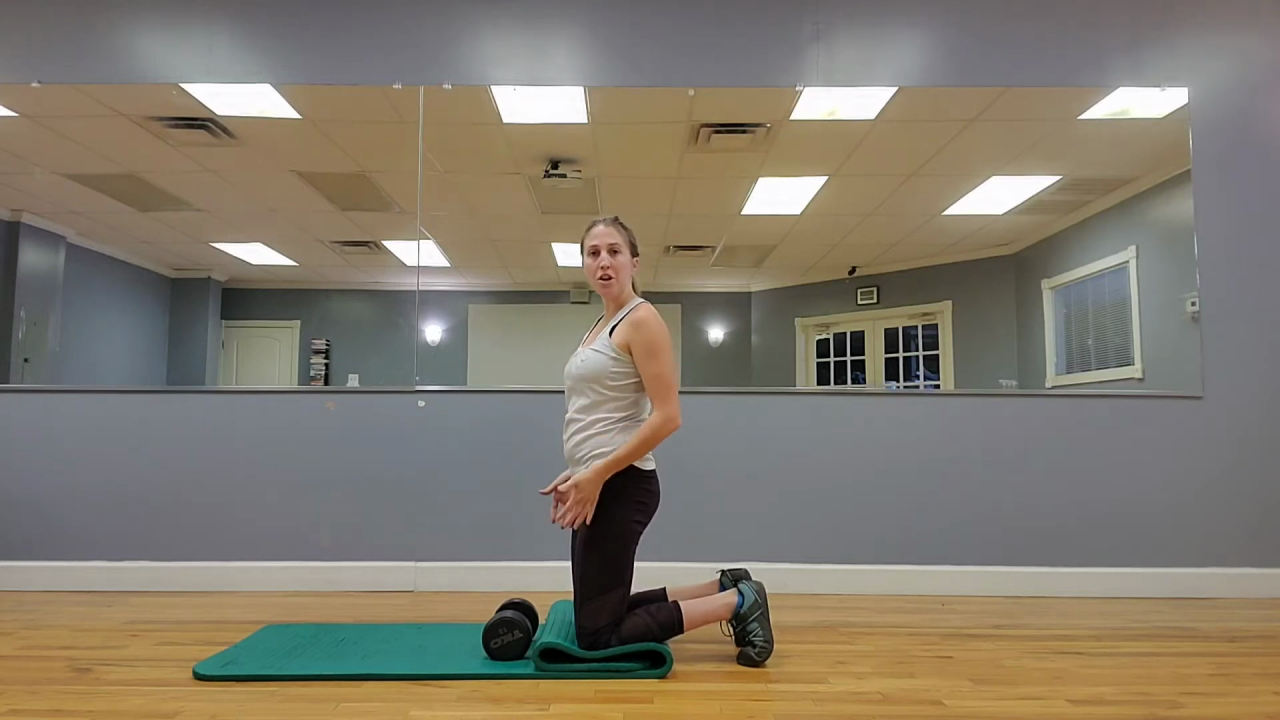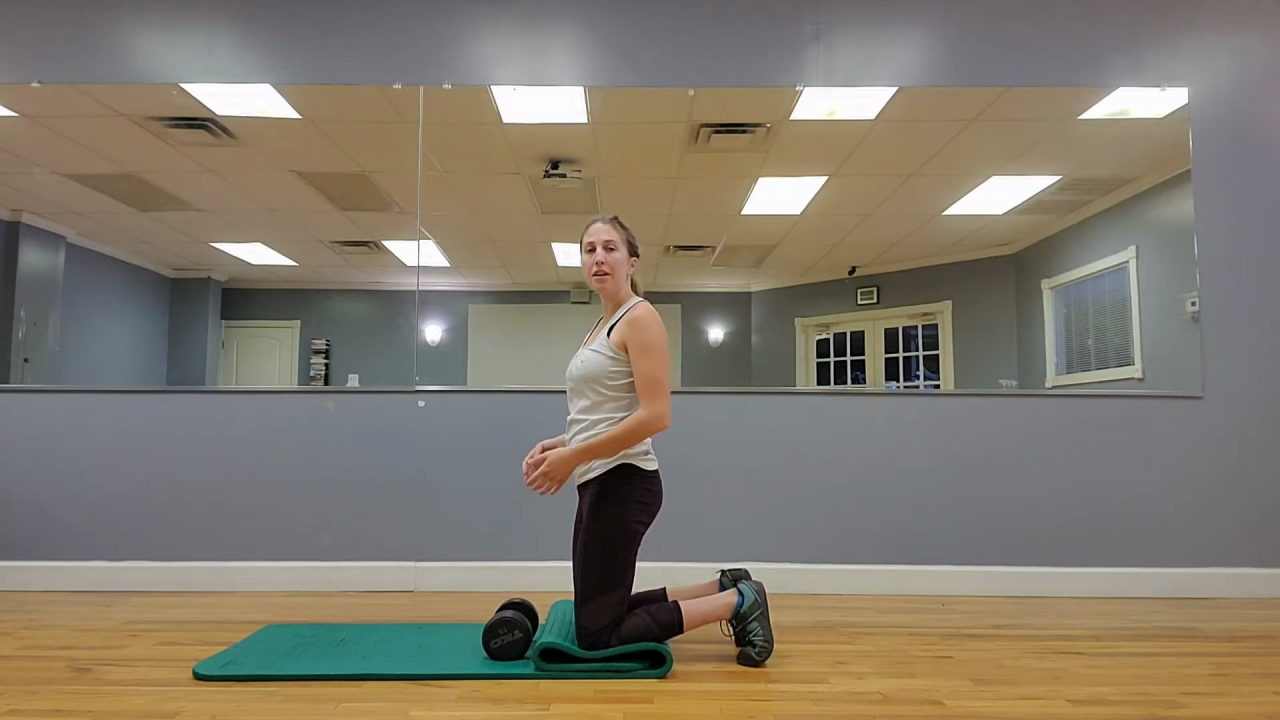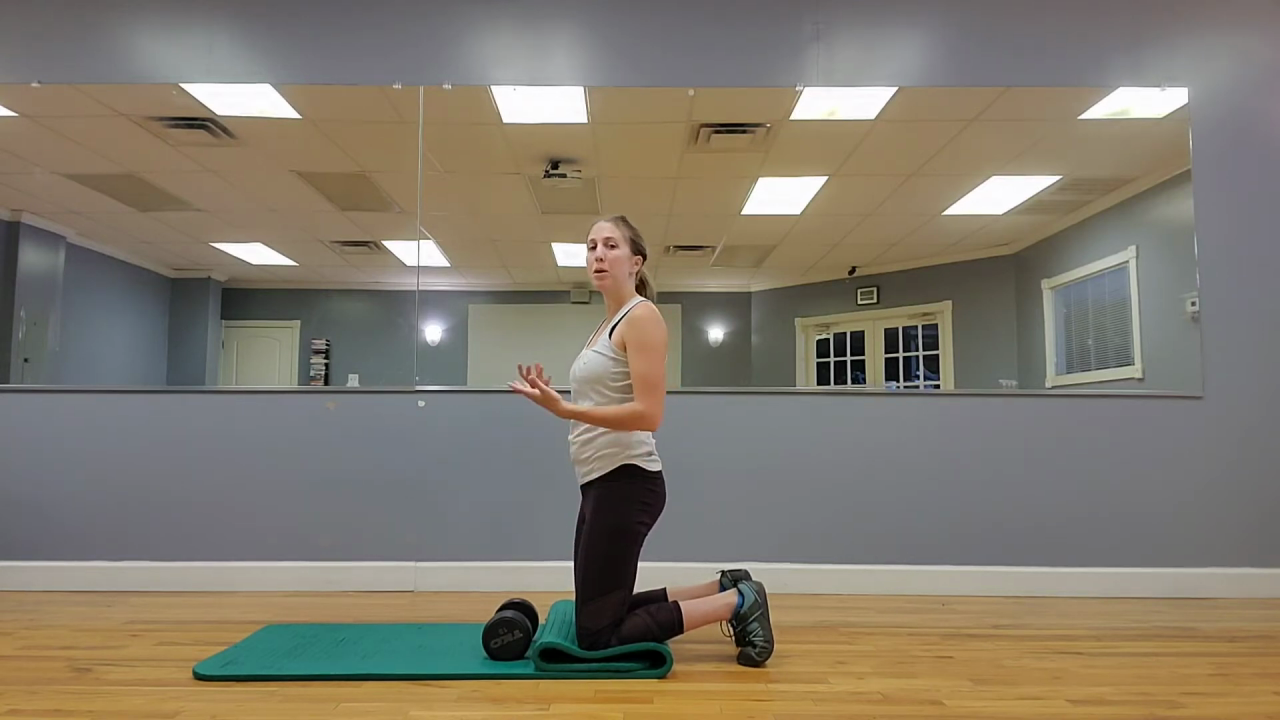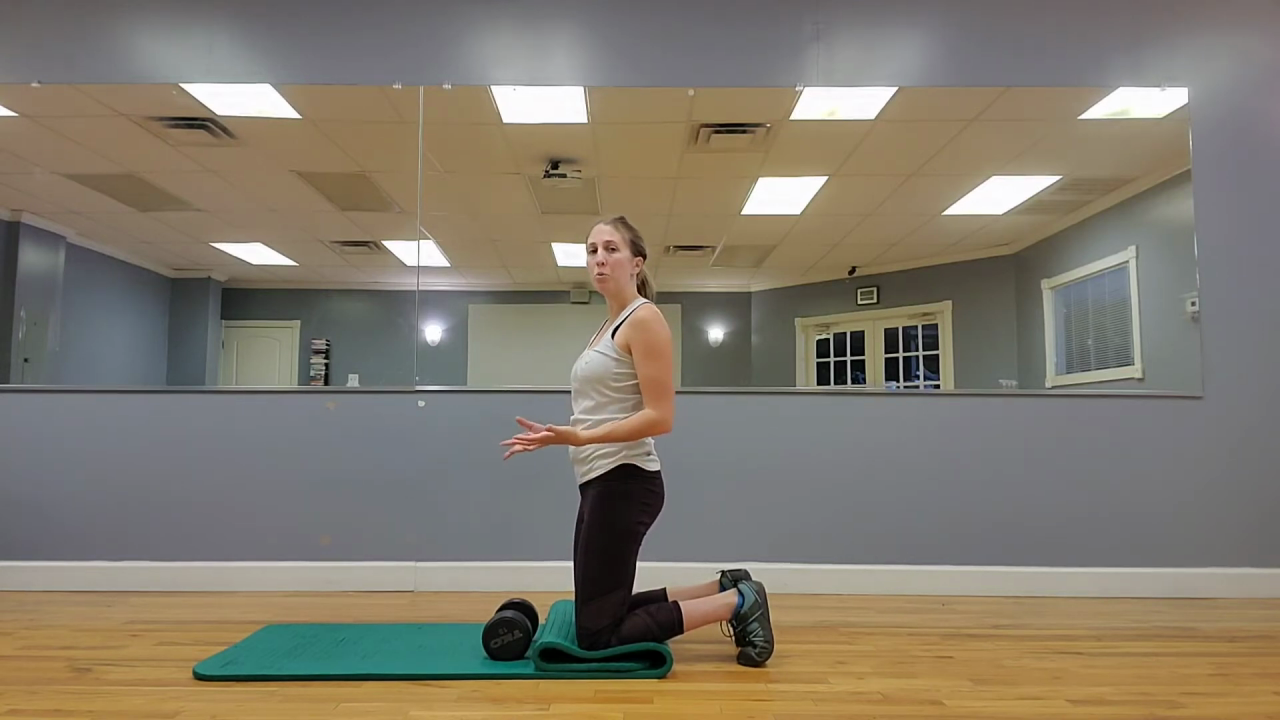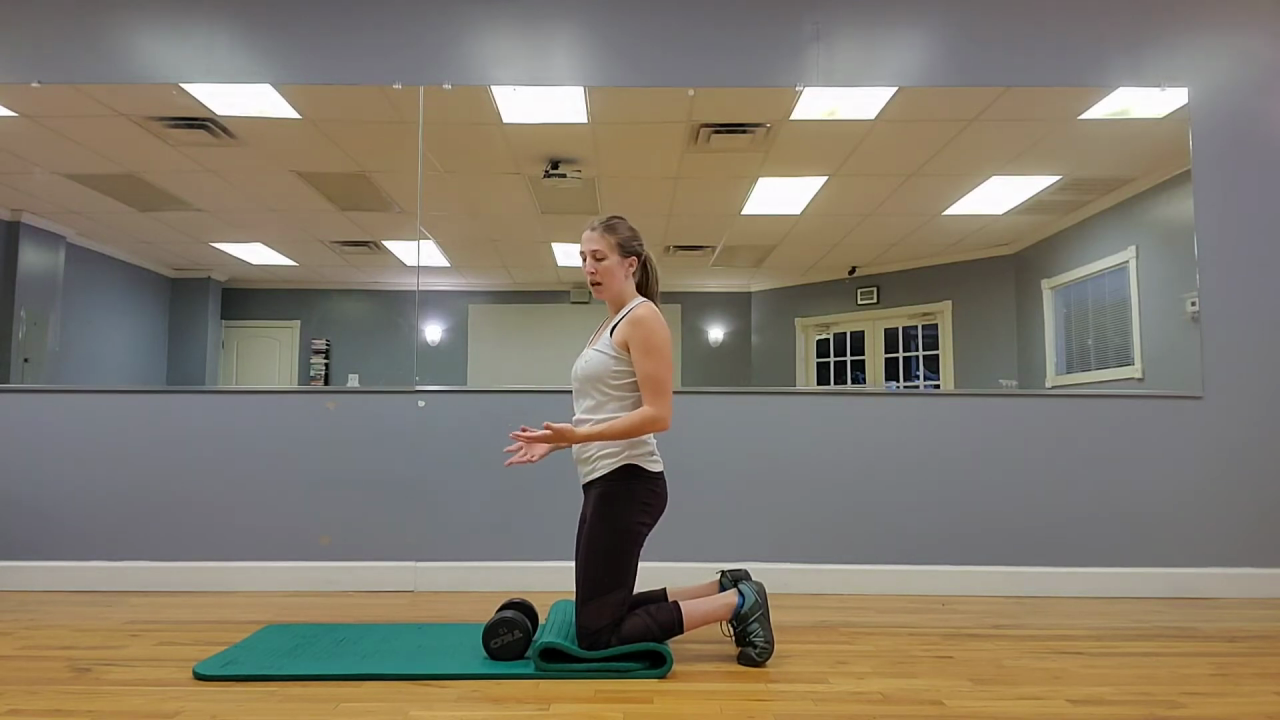
dt=0.5s
person 1, frame 1
left shoulder: (642, 320)
right shoulder: (599, 326)
left elbow: (667, 417)
left wrist: (597, 475)
right wrist: (578, 474)
left hip: (620, 486)
right hip: (599, 484)
left knee: (598, 634)
right knee: (602, 615)
left ankle: (737, 602)
right ankle: (724, 589)
person 1, frame 2
left shoulder: (640, 318)
right shoulder: (601, 326)
left elbow: (655, 416)
left wrist: (572, 457)
right wrist: (558, 444)
left hip: (622, 485)
right hip: (600, 485)
left knee: (597, 634)
right knee: (603, 614)
left ankle: (737, 602)
right ankle: (723, 589)
person 1, frame 3
left shoulder: (641, 317)
right shoulder: (607, 324)
left elbow: (647, 412)
left wrist: (565, 410)
right wrist: (552, 401)
left hip: (624, 484)
right hip: (603, 485)
left knee: (597, 634)
right knee: (601, 617)
left ankle: (736, 602)
right ankle: (724, 589)
person 1, frame 4
left shoulder: (644, 319)
right shoulder: (609, 327)
left elbow: (659, 417)
left wrist: (579, 439)
right wrist: (556, 434)
left hip: (623, 484)
right hip: (602, 485)
left knee: (597, 634)
right knee: (605, 614)
left ankle: (736, 602)
right ankle: (724, 589)
person 1, frame 5
left shoulder: (642, 317)
right shoulder: (610, 325)
left elbow: (657, 415)
left wrist: (578, 435)
right wrist: (559, 439)
left hip: (626, 484)
right hip: (606, 484)
left knee: (597, 633)
right knee: (604, 614)
left ankle: (736, 602)
right ankle: (724, 590)
